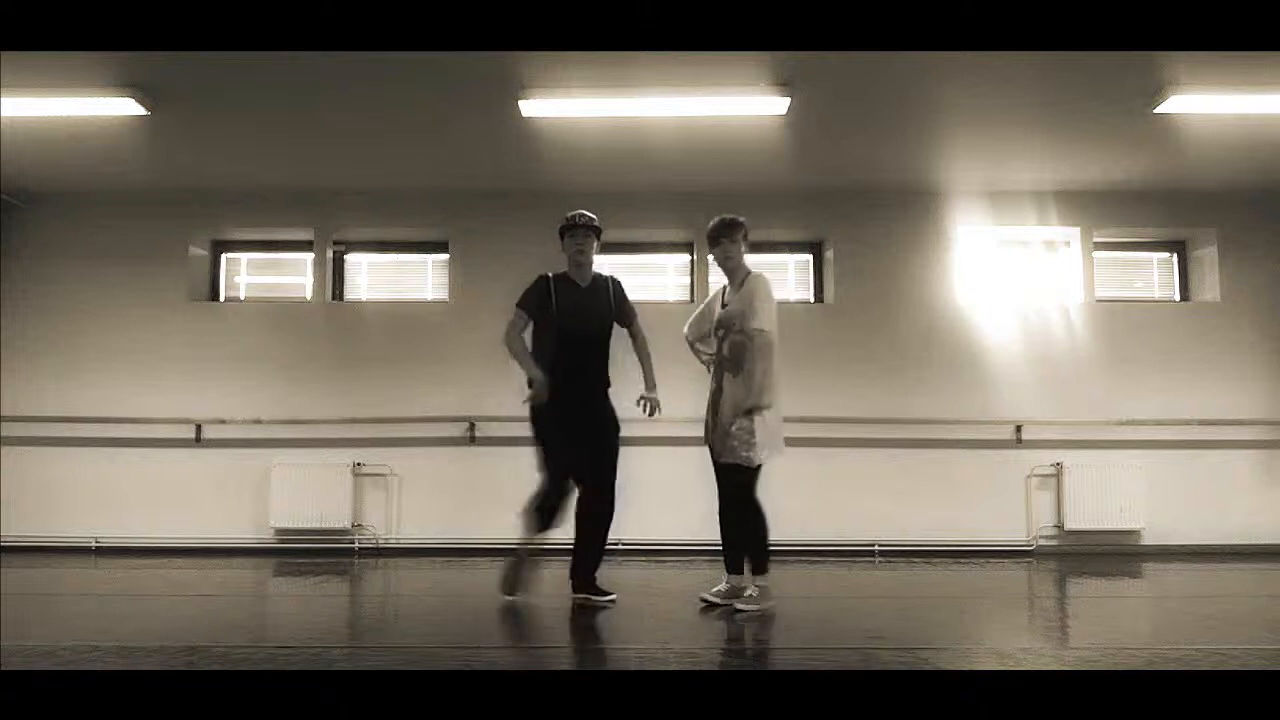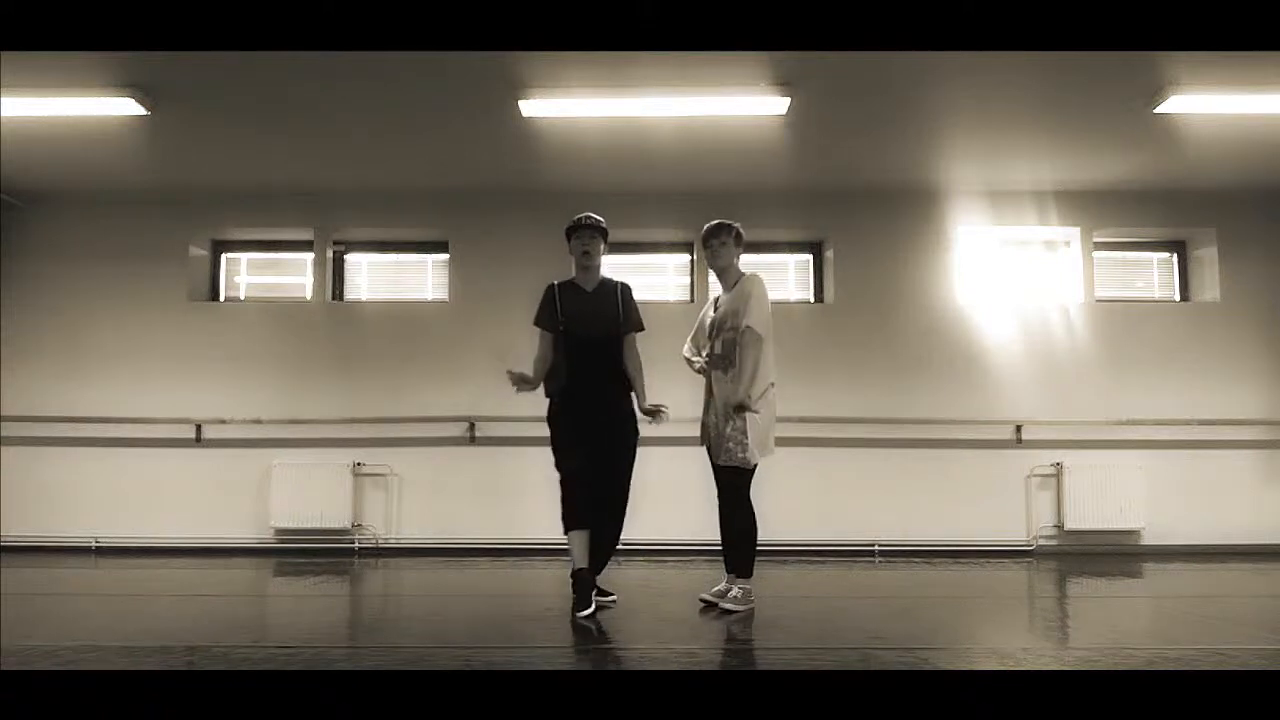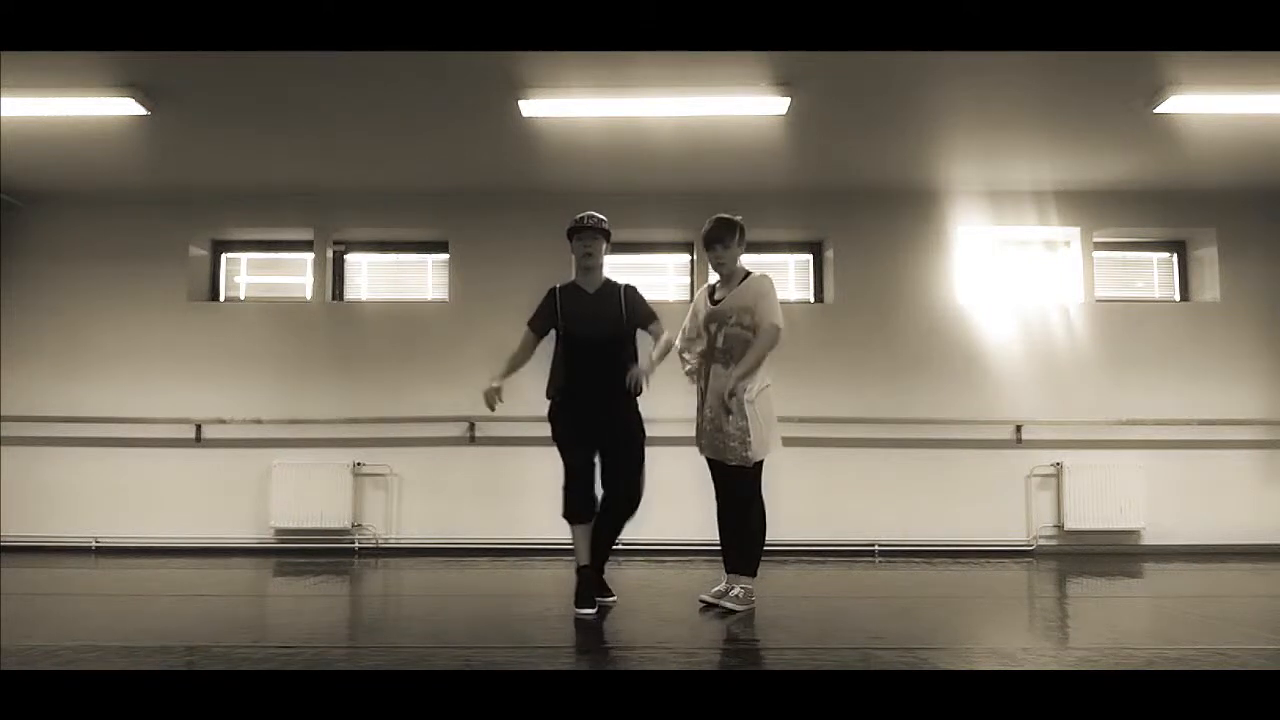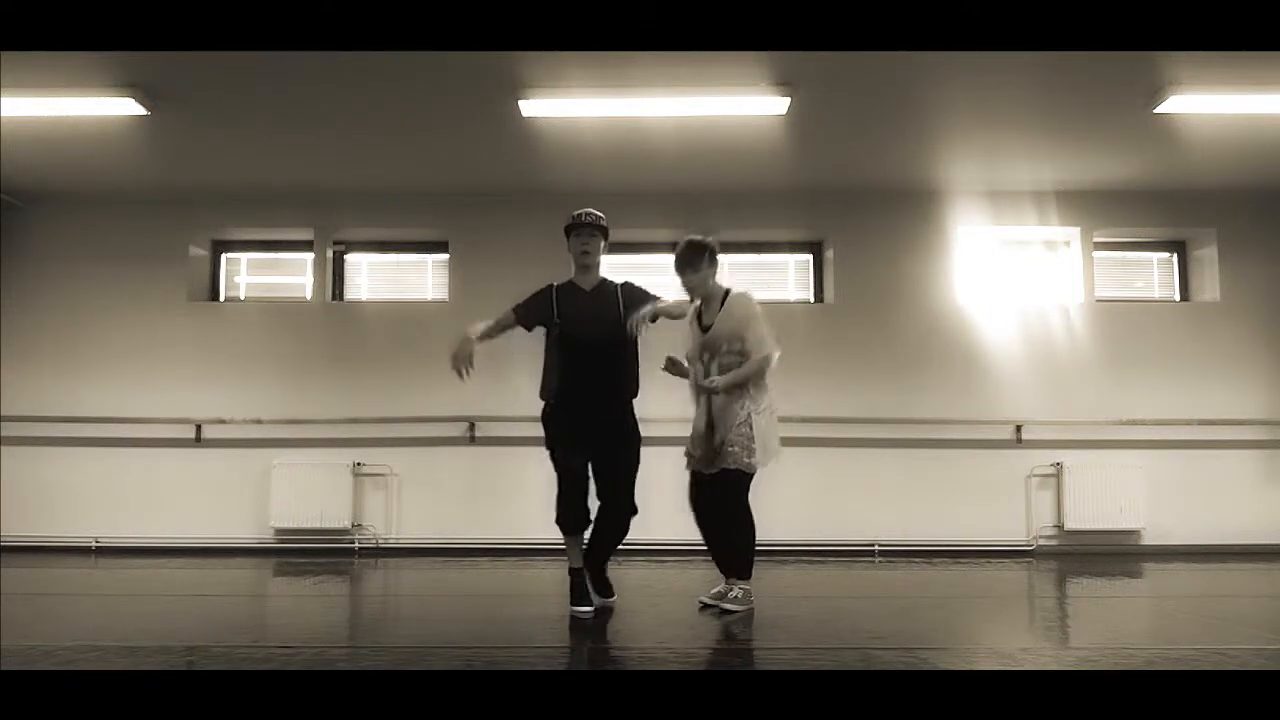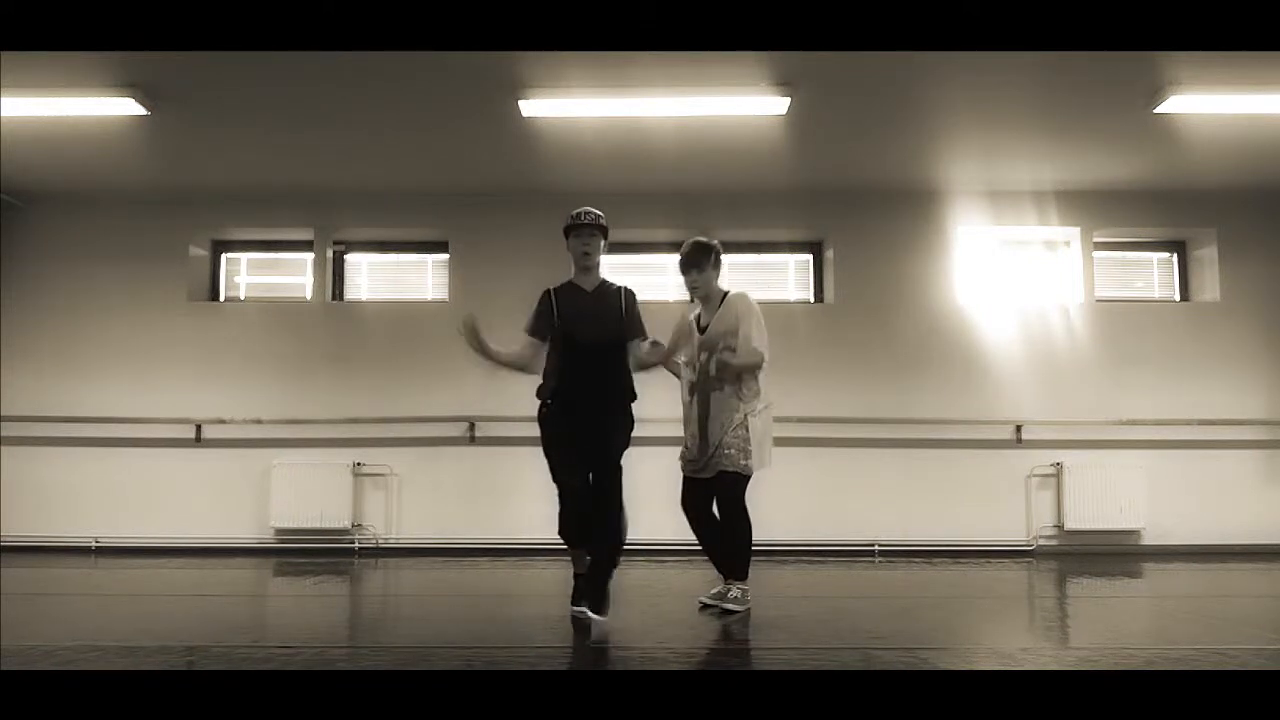
dt=0.4s
person 1, frame 1
left shoulder: (610, 289)
right shoulder: (546, 286)
left elbow: (637, 336)
right elbow: (512, 334)
left wrist: (650, 386)
right wrist: (534, 374)
left hip: (595, 401)
right hip: (553, 401)
left knee: (600, 491)
right knee: (559, 481)
left ankle: (583, 577)
right ankle: (521, 556)
person 1, frame 2
left shoulder: (620, 293)
right shoulder: (555, 295)
left elbow: (629, 351)
right elbow: (546, 353)
left wrist: (642, 400)
right wrist: (533, 380)
left hip: (614, 407)
right hip: (569, 406)
left knee: (612, 495)
right knee: (576, 484)
left ankle: (588, 576)
right ankle: (584, 581)
person 1, frame 3
left shoulder: (626, 295)
right shoulder: (557, 297)
left elbow: (664, 337)
right elbow: (528, 344)
left wrist: (648, 363)
right wrist: (500, 378)
left hip: (619, 408)
right hip: (571, 407)
left knee: (626, 490)
right knee: (579, 476)
left ankle: (593, 568)
right ankle: (585, 574)
person 1, frame 4
left shoulder: (624, 294)
right shoulder: (552, 297)
left elbow: (678, 310)
right elbow: (499, 324)
left wrist: (651, 309)
right wrist: (470, 337)
left hip: (615, 412)
right hip: (566, 411)
left knee: (621, 498)
right knee: (572, 484)
left ankle: (596, 563)
right ankle: (577, 575)
person 1, frame 5
left shoulder: (623, 298)
right shoulder: (553, 299)
left elbow: (637, 359)
right elbow: (529, 359)
left wrist: (660, 353)
right wrist: (485, 349)
left hip: (611, 412)
right hip: (562, 412)
left knee: (607, 481)
right knee: (574, 494)
left ankle: (598, 581)
right ankle: (582, 575)
person 2, frame 1
left shoulder: (757, 285)
right shoulder: (718, 296)
left elbow: (763, 340)
right elbow: (692, 333)
left wrist: (757, 395)
right wrist: (708, 359)
left hip: (749, 409)
right hip: (721, 406)
left knee: (744, 493)
right knee: (727, 498)
left ankle: (760, 583)
right ankle: (734, 579)
person 2, frame 2
left shoulder: (751, 285)
right shoulder: (713, 303)
left elbow: (752, 335)
right elbow: (691, 347)
left wrist: (743, 390)
right wrist: (699, 363)
left hip: (745, 406)
right hip: (716, 406)
left knee: (737, 494)
right knee: (725, 496)
left ankle: (744, 584)
right ankle: (731, 578)
person 2, frame 3
left shoulder: (759, 285)
right shoulder: (704, 295)
left elbow: (770, 334)
right elbow: (685, 341)
left wrist: (735, 377)
right wrist: (690, 363)
left hip: (744, 401)
right hip: (711, 403)
left knee: (747, 494)
right knee: (725, 496)
left ankle: (746, 582)
right ankle: (731, 578)
person 2, frame 4
left shoulder: (742, 304)
right shoulder: (695, 314)
left elbow: (763, 359)
left wrist: (725, 380)
right wrist: (680, 368)
left hip: (744, 416)
right hip: (709, 420)
left knee: (732, 498)
right knee: (703, 499)
left ankle: (743, 585)
right ankle: (730, 578)
person 2, frame 5
left shoulder: (741, 304)
right shoulder: (692, 321)
left elbow: (758, 356)
left wrist: (734, 361)
right wrist: (667, 360)
left hip: (740, 419)
right hip: (703, 425)
left knee: (730, 498)
right knee: (693, 502)
left ankle: (741, 584)
right ankle: (728, 578)
